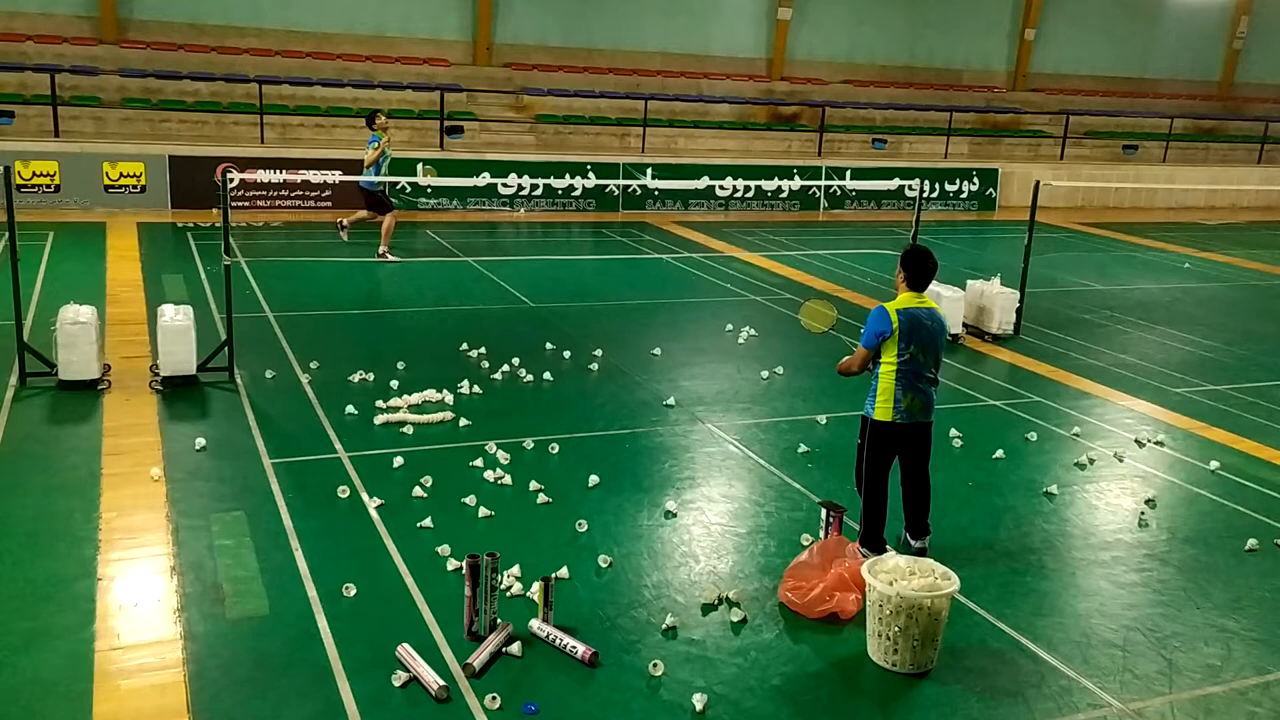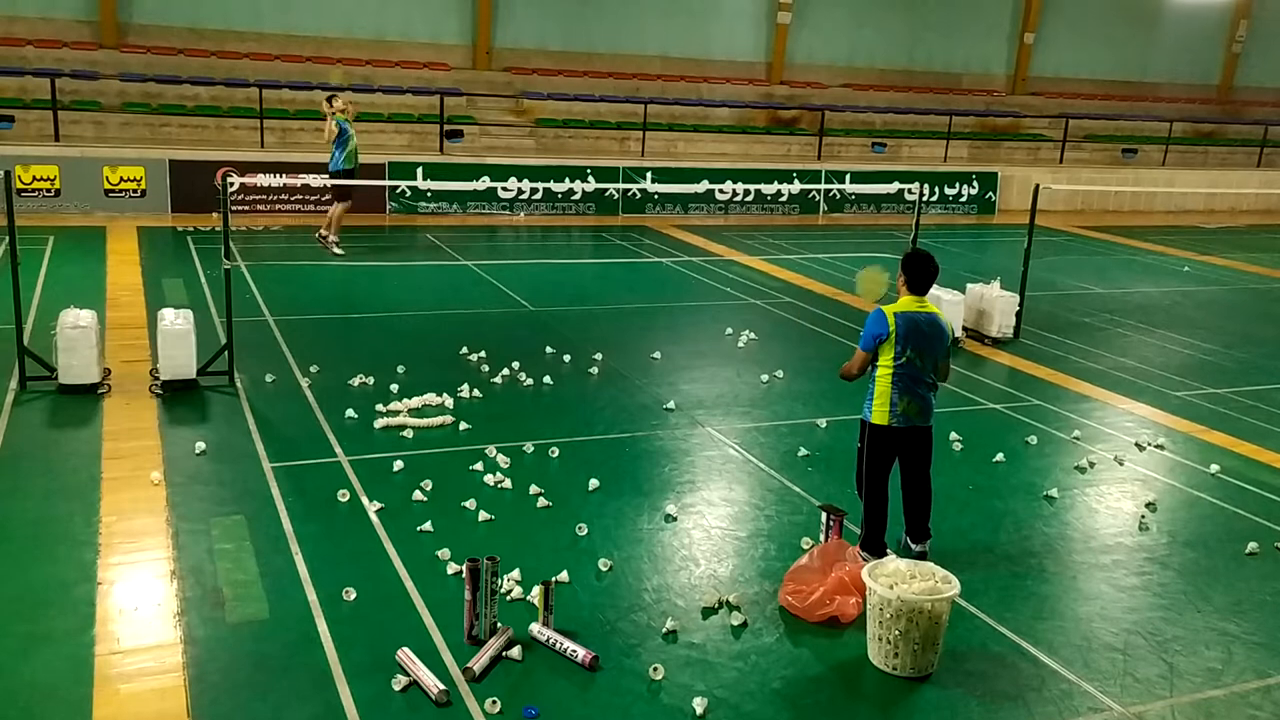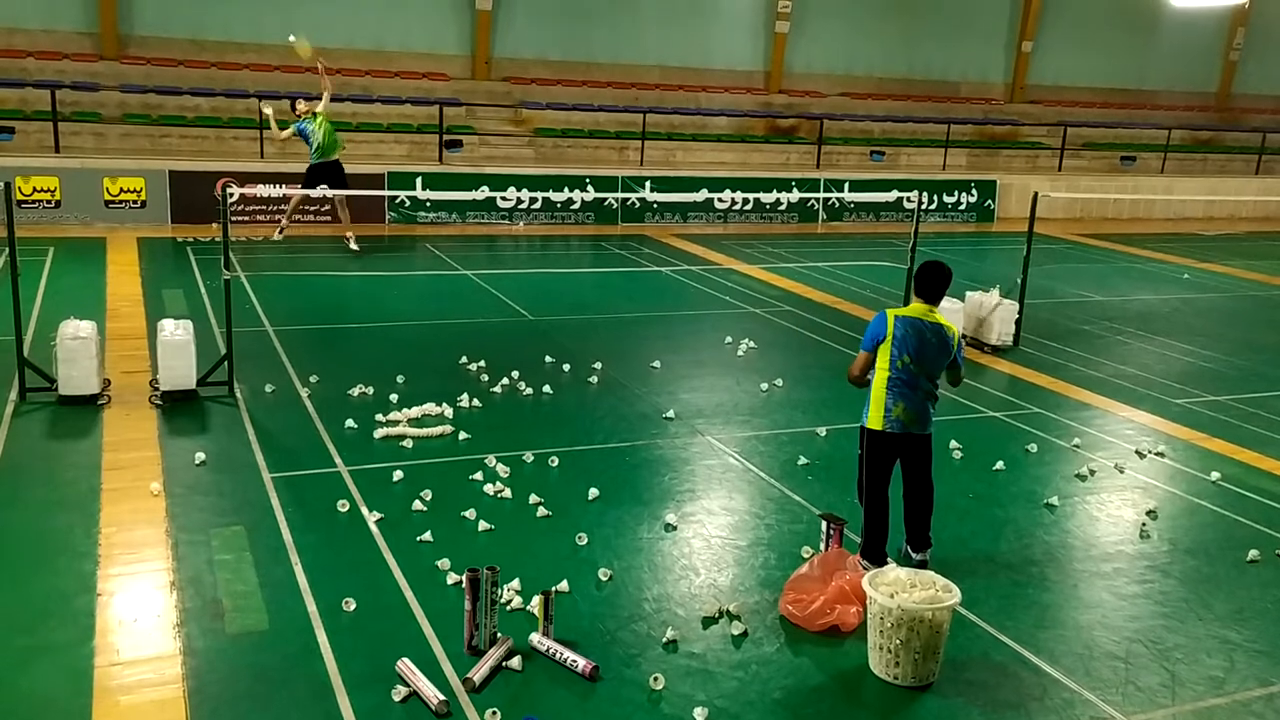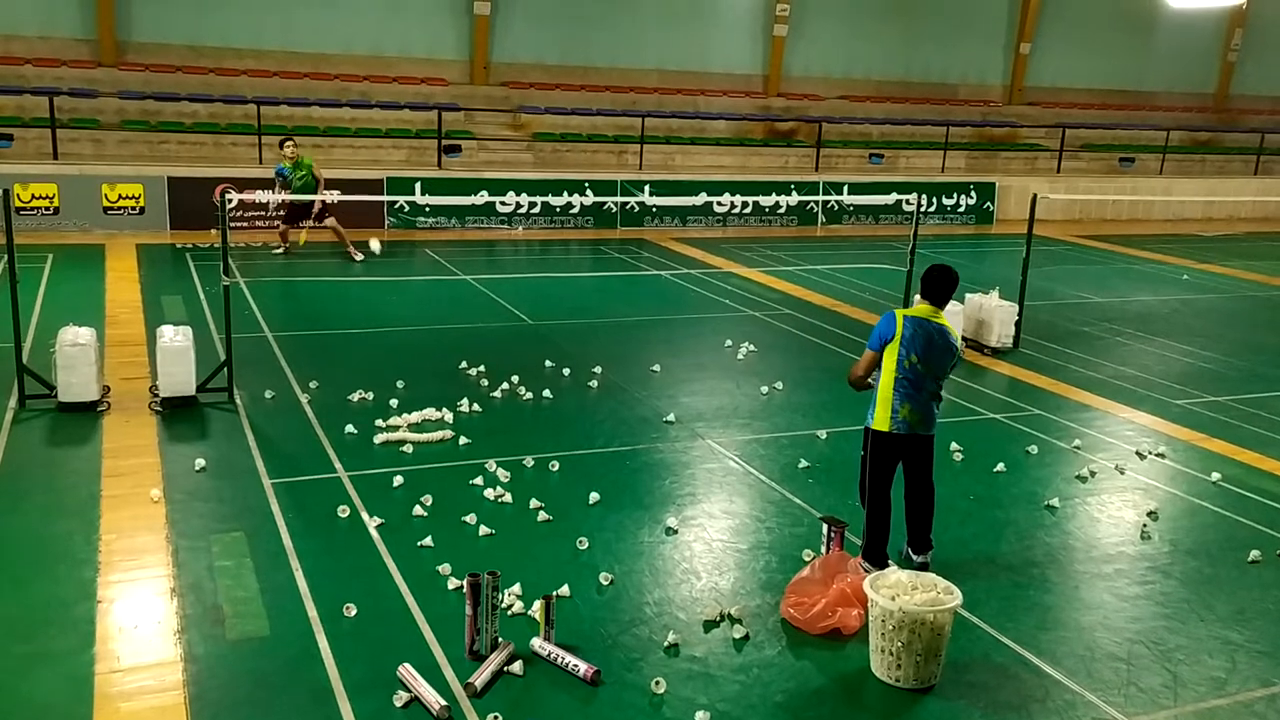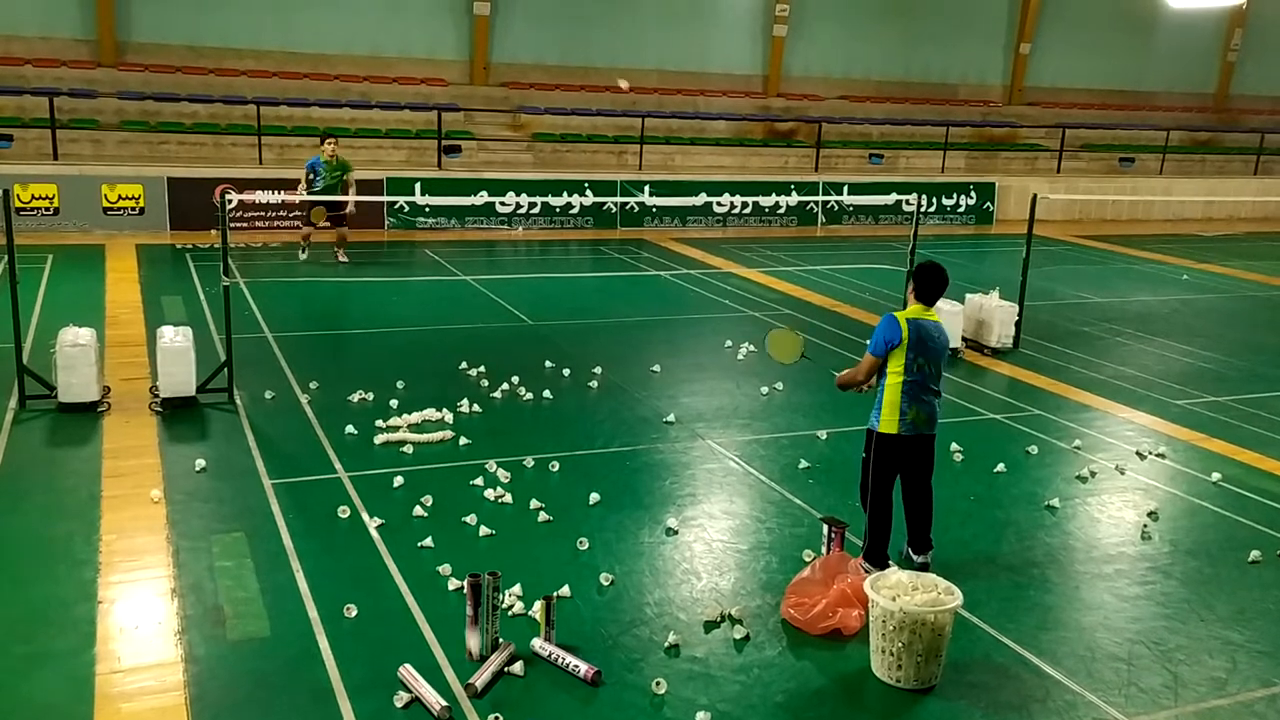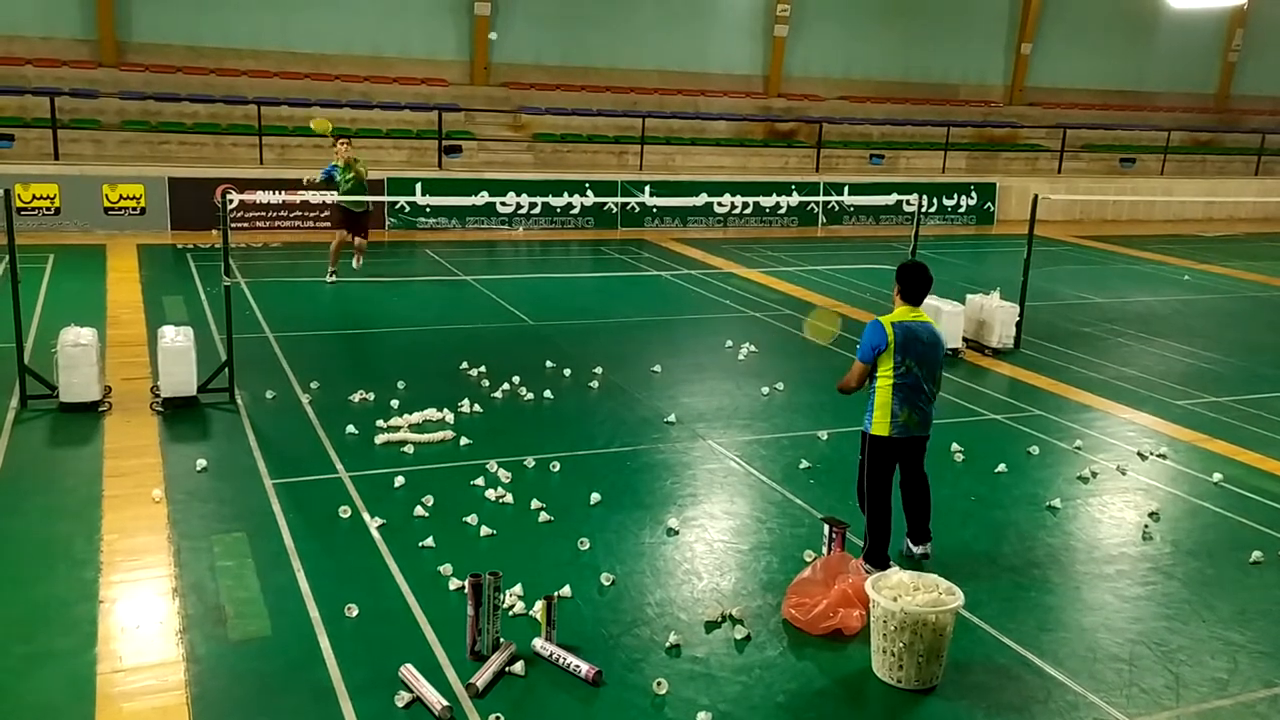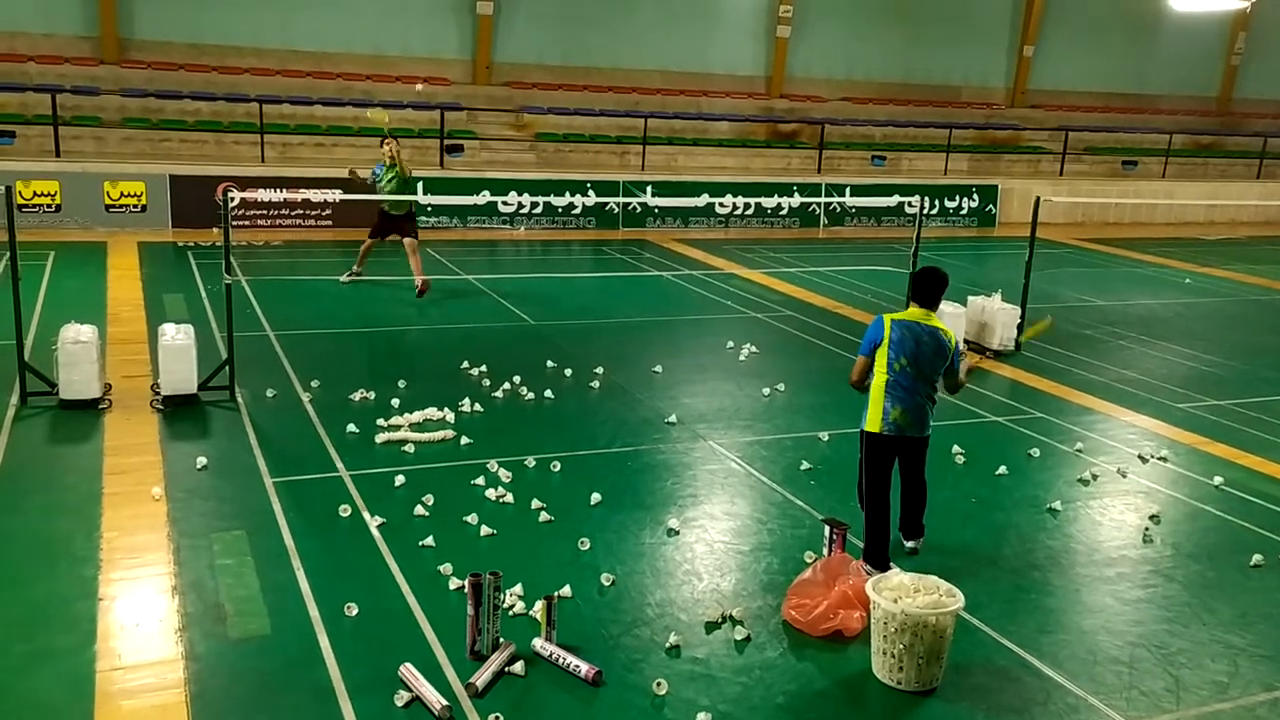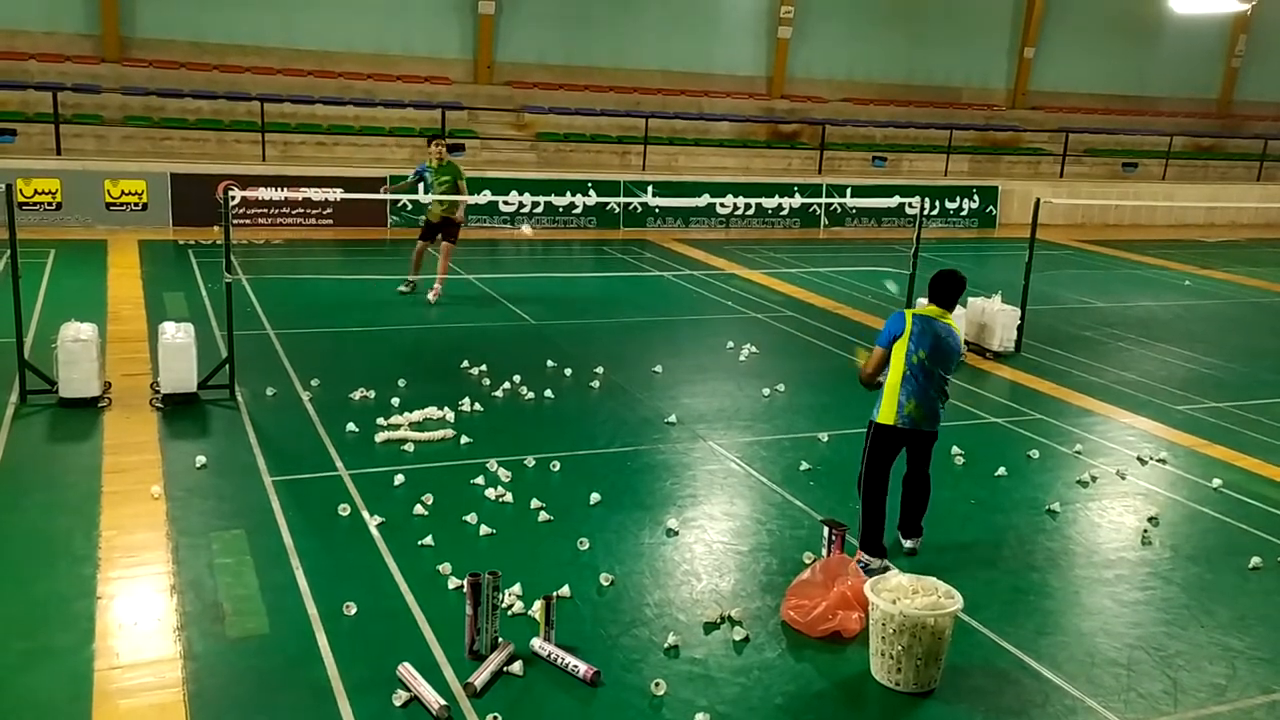
dt=0.3s
person 1, frame 1
left shoulder: (885, 314)
right shoulder: (938, 317)
left elbow: (857, 365)
left wrist: (842, 365)
left hip: (885, 413)
right hip: (922, 412)
left knee: (872, 478)
right knee: (916, 475)
left ankle: (872, 546)
right ankle: (918, 537)
person 1, frame 2
left shoulder: (884, 317)
right shoulder: (941, 322)
left elbow: (855, 370)
right elbow: (944, 375)
left wrist: (844, 372)
left hip: (884, 417)
right hip: (922, 416)
left knee: (873, 483)
right knee: (917, 479)
left ankle: (872, 550)
right ankle: (918, 541)
person 1, frame 3
left shoulder: (888, 320)
right shoulder: (950, 335)
left elbow: (857, 372)
right elbow: (955, 380)
left wrist: (863, 380)
left hip: (882, 422)
right hip: (921, 423)
left knee: (874, 490)
right knee: (919, 487)
left ankle: (873, 558)
right ankle: (918, 549)
person 1, frame 4
left shoulder: (894, 320)
right shoulder: (951, 339)
left elbow: (861, 373)
left wrist: (855, 381)
left hip: (887, 423)
right hip: (924, 425)
left knee: (875, 491)
right knee: (920, 488)
left ankle: (874, 561)
right ankle: (919, 552)
person 1, frame 5
left shoulder: (894, 323)
right shoulder: (941, 332)
left elbow: (862, 375)
left wrist: (842, 380)
right wrist: (876, 381)
left hip: (890, 425)
right hip: (926, 424)
left knee: (877, 492)
right knee: (919, 487)
left ankle: (875, 562)
right ankle: (920, 552)
person 1, frame 6
left shoulder: (881, 328)
right shoulder: (935, 333)
left elbow: (854, 383)
left wrist: (842, 385)
left hip: (885, 427)
right hip: (921, 425)
left knee: (875, 494)
right knee: (915, 482)
left ankle: (876, 564)
right ankle: (920, 542)
person 1, frame 7
left shoulder: (884, 324)
right shoulder: (947, 339)
left elbow: (856, 378)
right elbow: (953, 386)
left wrist: (869, 385)
right wrist: (964, 370)
left hip: (881, 424)
right hip: (919, 425)
left knee: (874, 493)
right knee: (914, 480)
left ankle: (876, 564)
right ankle: (912, 536)
person 1, frame 8
left shoulder: (903, 319)
right shoulder: (955, 339)
left elbow: (870, 371)
left wrist: (869, 381)
left hip: (892, 417)
right hip: (929, 420)
left knee: (873, 482)
right knee: (918, 475)
left ankle: (872, 555)
right ankle: (910, 534)
